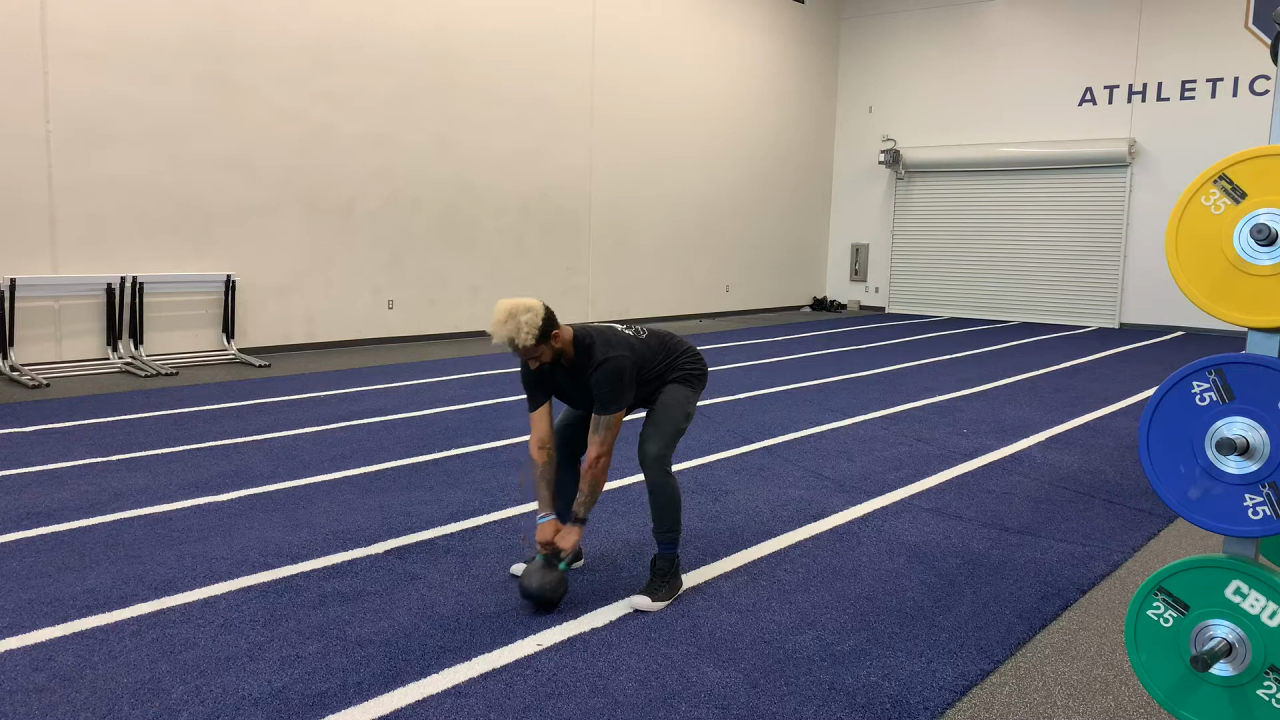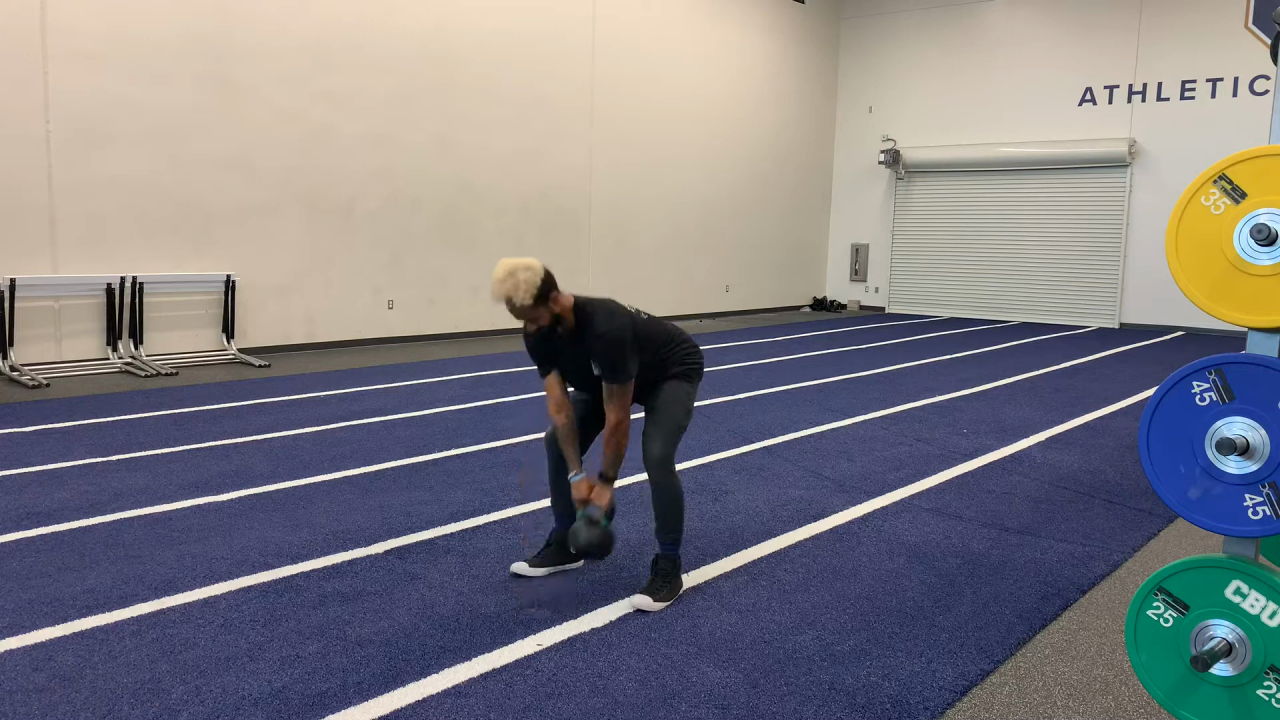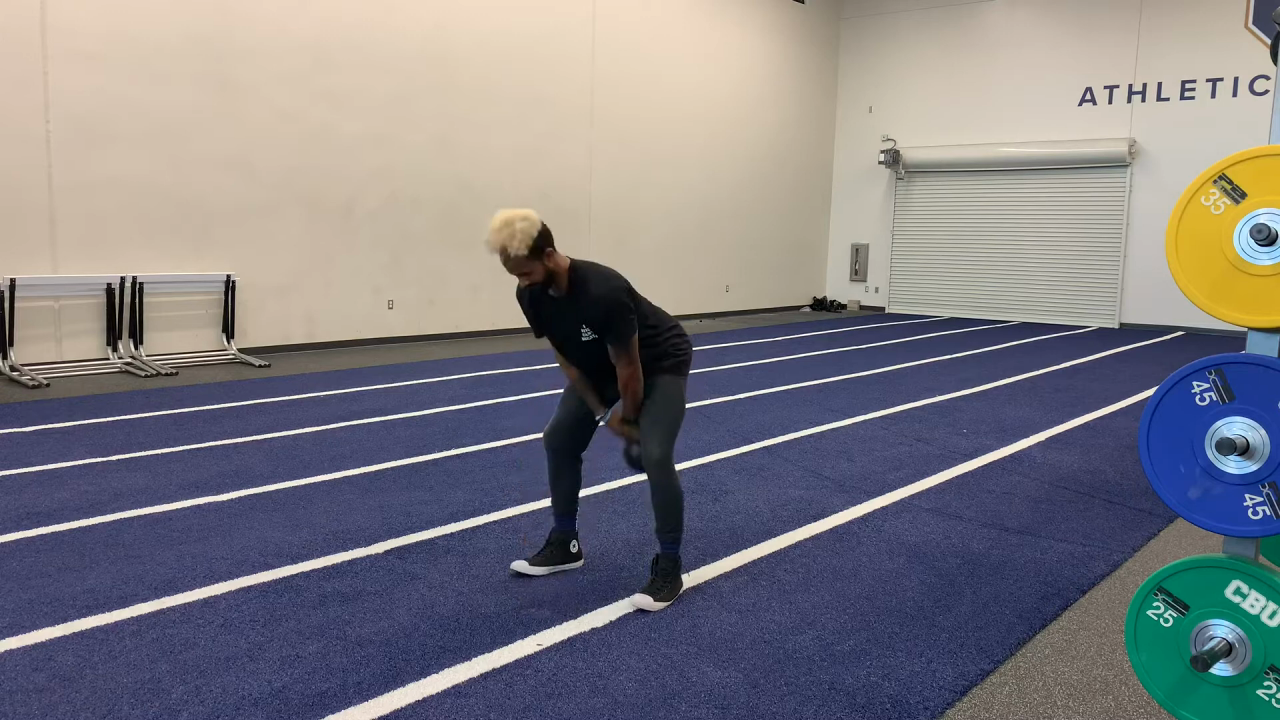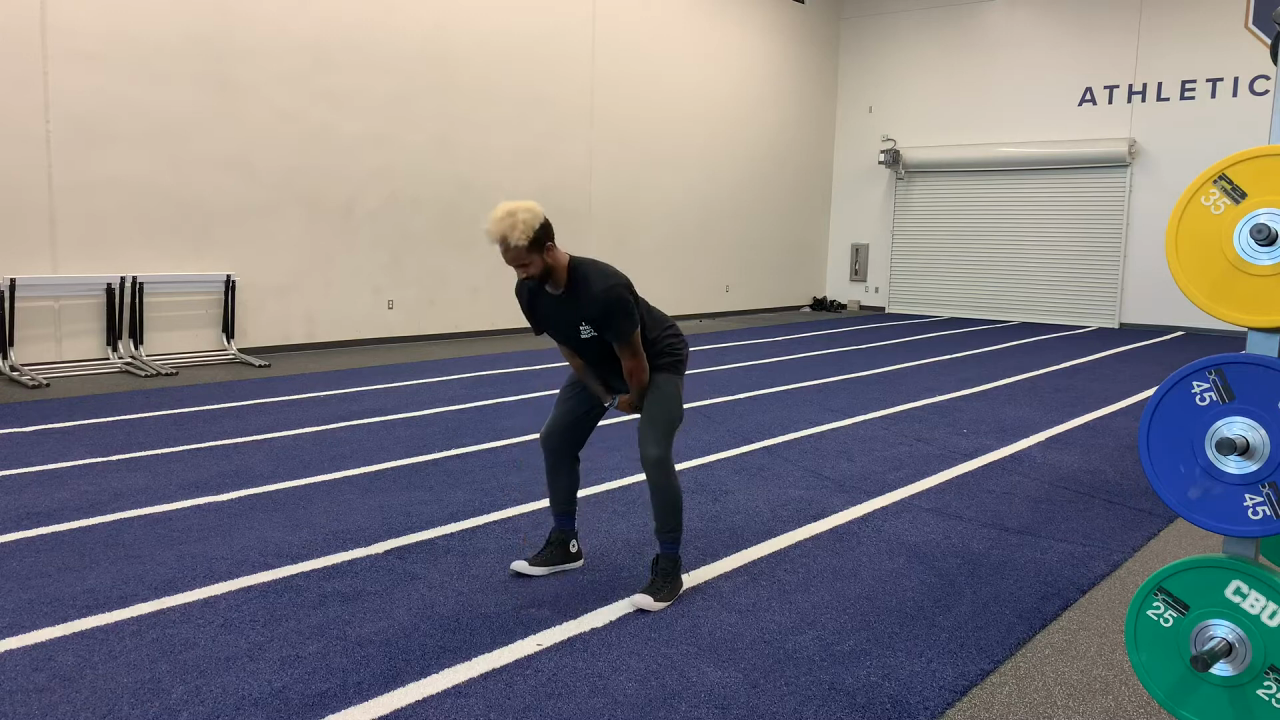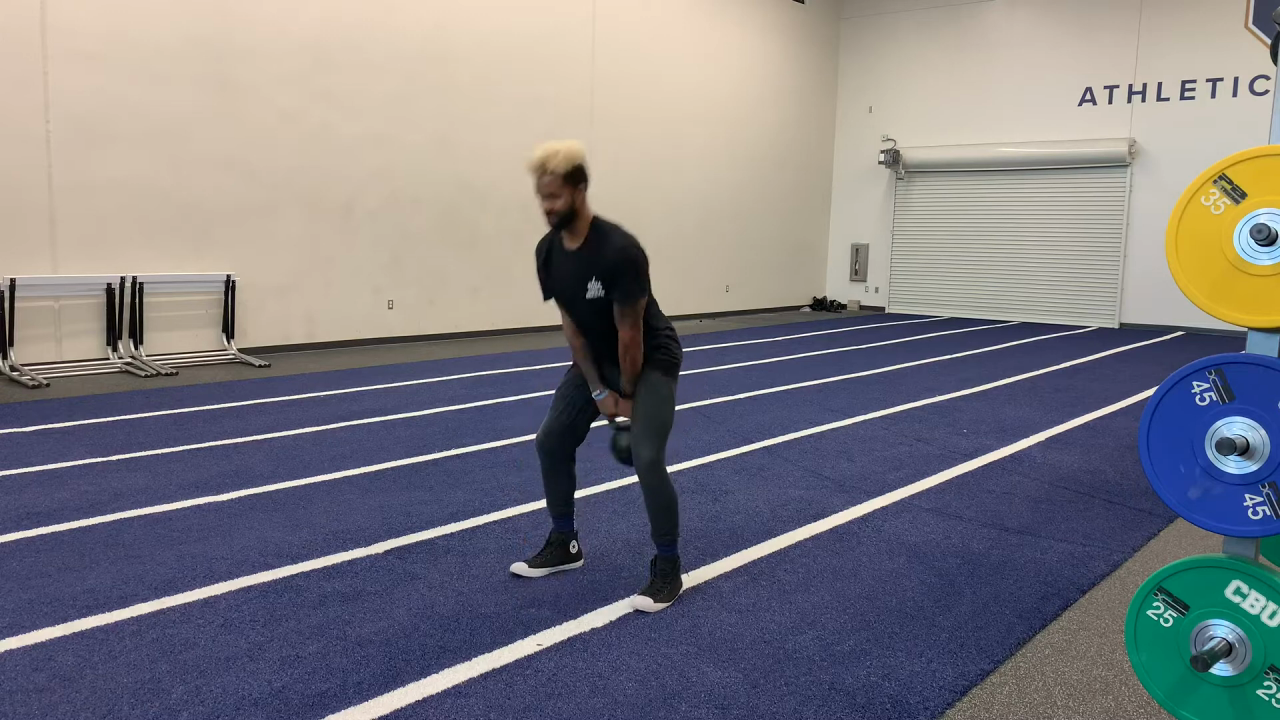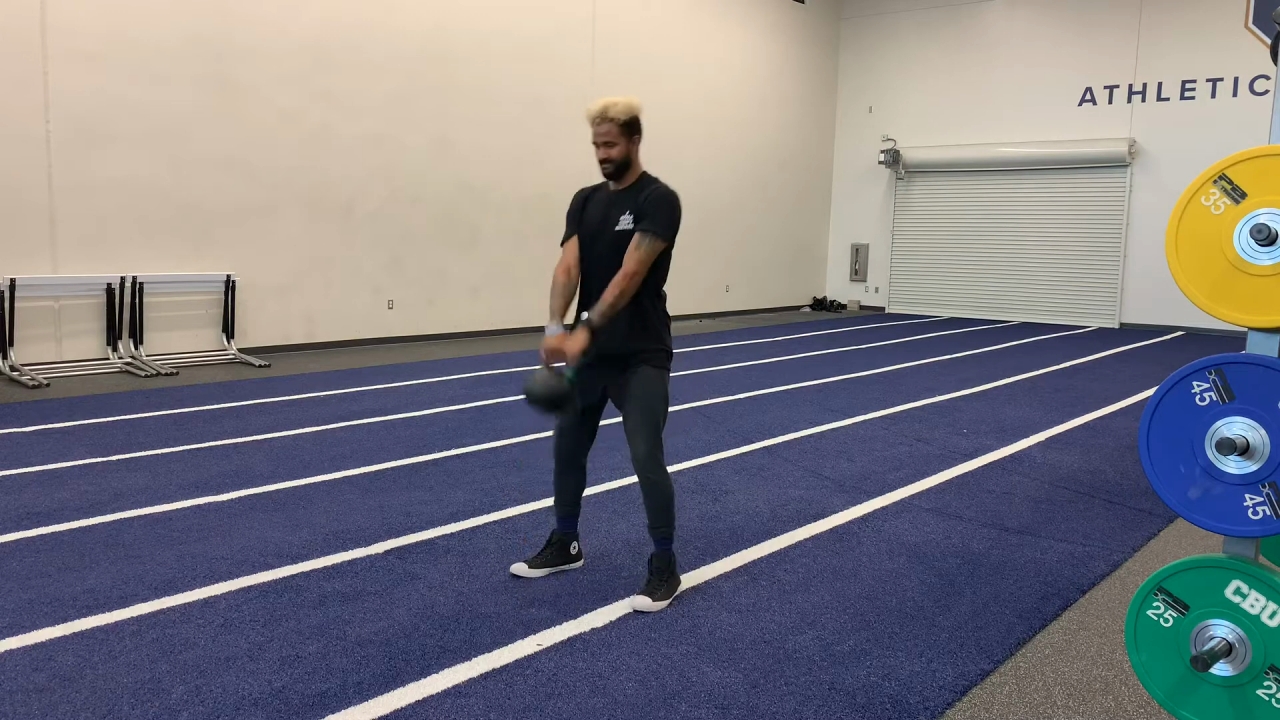
dt=0.2s
person 1, frame 1
left shoulder: (608, 360)
right shoulder: (536, 362)
left elbow: (599, 454)
right elbow: (541, 444)
left wrist: (577, 522)
right wrist: (545, 516)
left hip: (678, 375)
right hip: (633, 376)
left knee: (652, 455)
right knee: (562, 440)
left ankle: (667, 568)
right ankle: (567, 549)
person 1, frame 2
left shoulder: (609, 330)
right shoulder: (539, 333)
left elbow: (617, 420)
right elbow: (559, 407)
left wrist: (606, 482)
right wrist: (578, 475)
left hip: (674, 372)
left knee: (657, 456)
right knee: (559, 440)
left ankle: (669, 568)
right ankle: (565, 543)
person 1, frame 3
left shoulder: (603, 292)
right shoulder: (530, 294)
left elbow: (628, 370)
right elbow: (566, 360)
left wrist: (628, 418)
right wrist: (602, 413)
left hip: (661, 364)
right hip: (599, 362)
left knee: (654, 456)
right knee: (558, 439)
left ankle: (669, 567)
right ankle: (565, 543)
person 1, frame 4
left shoulder: (603, 289)
right shoulder: (529, 291)
left elbow: (635, 362)
right elbow: (571, 352)
left wrist: (636, 403)
right wrist: (608, 398)
left hip: (657, 362)
right hip: (599, 363)
left knee: (654, 455)
right knee: (555, 439)
left ankle: (668, 567)
right ankle: (564, 543)
person 1, frame 5
left shoulder: (620, 251)
right shoulder: (547, 251)
left elbow: (631, 336)
right elbow: (572, 327)
left wrist: (627, 396)
right wrist: (598, 391)
left hip: (650, 363)
right hip: (595, 362)
left knee: (647, 459)
right knee: (551, 442)
left ankle: (667, 568)
right ankle: (564, 544)
person 1, frame 6
left shoulder: (659, 200)
right shoulder: (585, 201)
left elbow: (631, 273)
right elbow: (569, 263)
left wrist: (586, 331)
right wrist: (556, 327)
left hip: (641, 353)
right hip: (590, 347)
left knee: (646, 456)
right knee: (567, 445)
left ankle: (664, 566)
right ankle: (565, 543)
